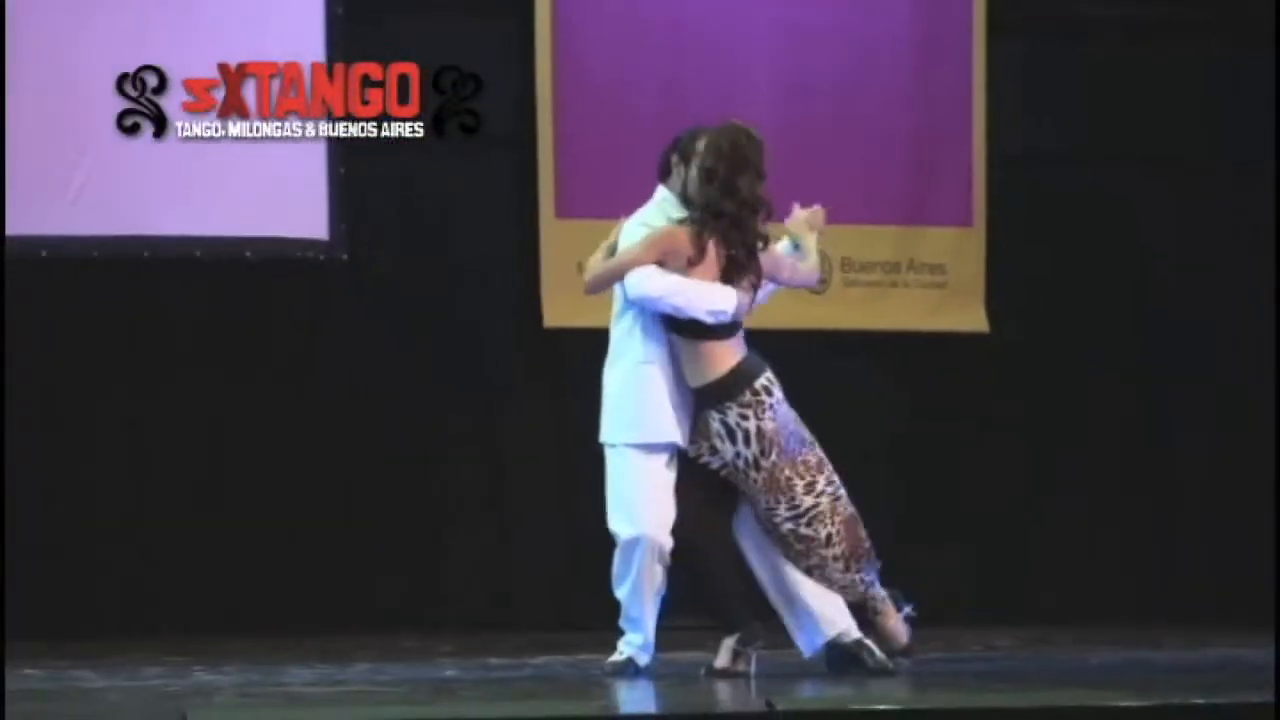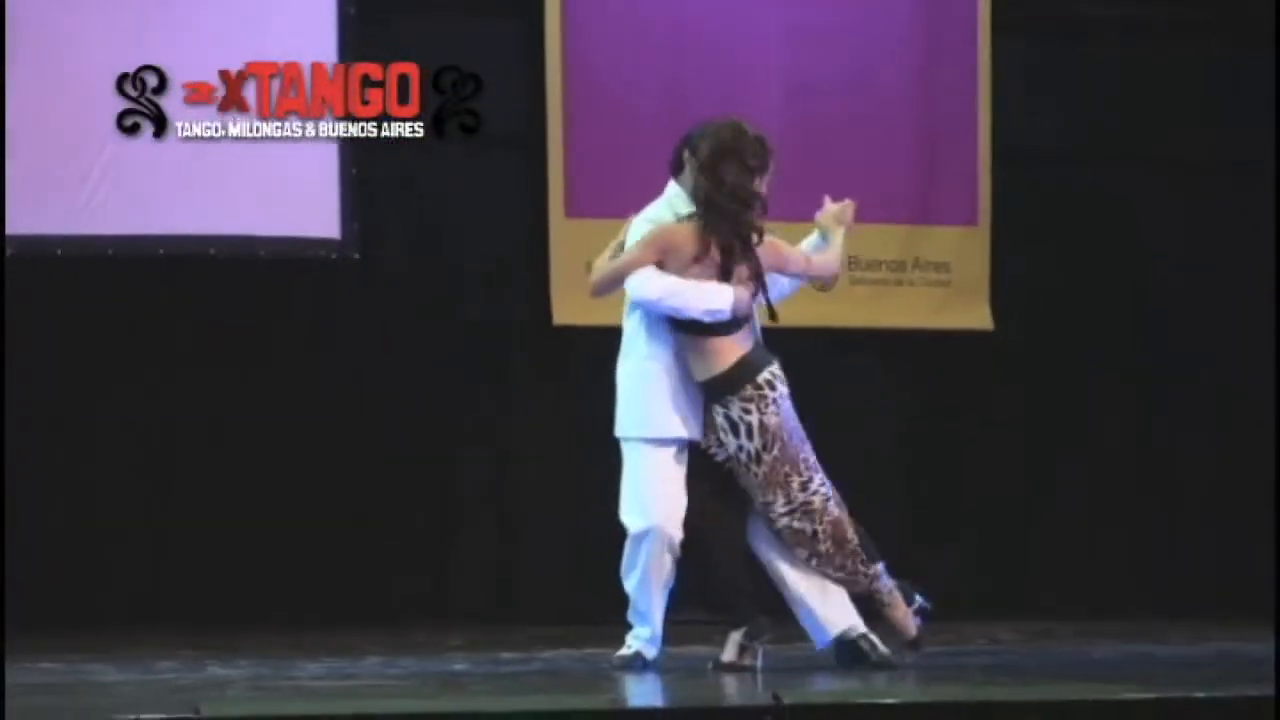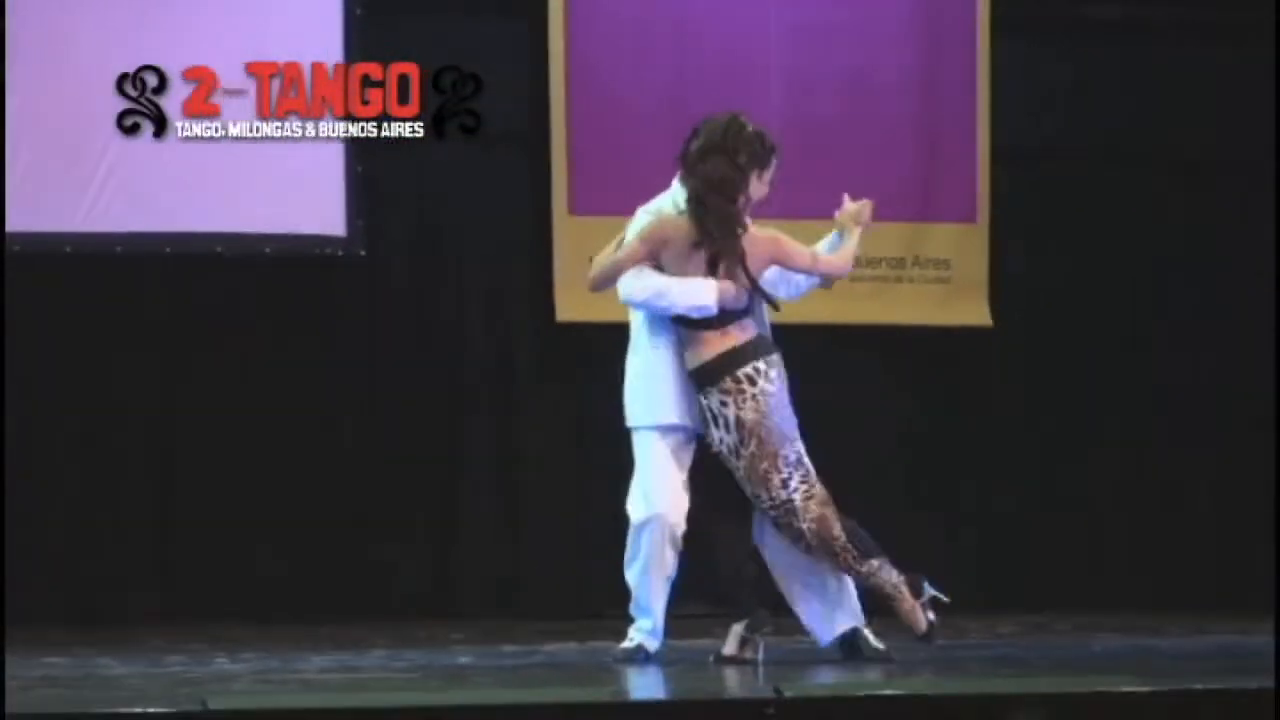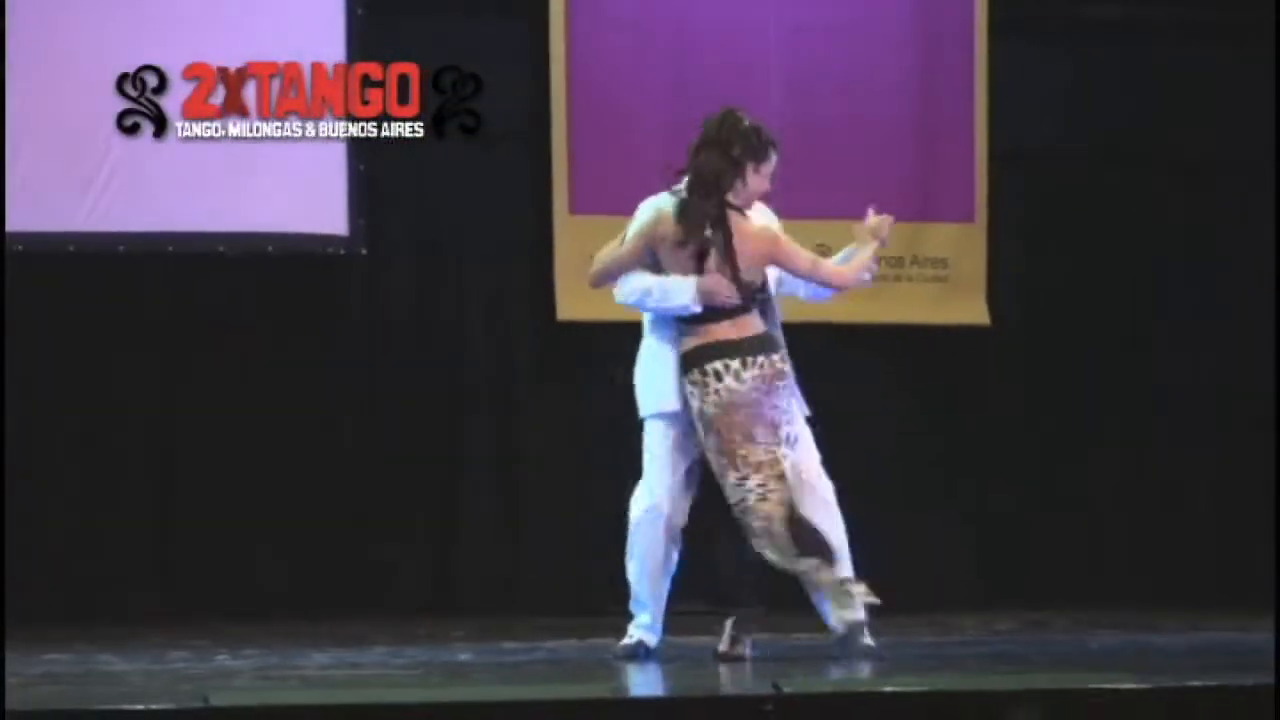
dt=0.1s
person 1, frame 1
left shoulder: (670, 240)
right shoulder: (752, 248)
left elbow: (592, 282)
right elbow: (806, 275)
left wrist: (607, 245)
right wrist: (804, 234)
left hip: (730, 407)
right hip: (749, 389)
left knee: (808, 511)
left ankle: (878, 607)
person 1, frame 2
left shoulder: (671, 238)
right shoulder: (755, 244)
left elbow: (598, 285)
right elbow: (828, 267)
left wrist: (616, 246)
right wrist: (834, 227)
left hip: (736, 400)
right hip: (755, 383)
left knee: (802, 509)
person 1, frame 3
left shoulder: (669, 228)
right shoulder: (761, 239)
left elbow: (597, 280)
right elbow: (834, 266)
left wrist: (621, 244)
right wrist: (851, 227)
left hip: (725, 390)
right hip: (759, 374)
left knee: (792, 503)
person 1, frame 4
left shoulder: (663, 225)
right shoulder: (758, 236)
left elbow: (598, 275)
right elbow: (840, 278)
left wrist: (627, 240)
right wrist: (873, 240)
left hip: (710, 380)
right hip: (764, 368)
left knee: (757, 502)
right knee: (774, 495)
person 2, frame 1
right shoulder: (647, 227)
left elbow: (749, 287)
right elbow: (646, 286)
right wrist: (728, 300)
right hip: (649, 406)
left knee: (766, 518)
right knee: (645, 531)
left ankle: (835, 634)
right ankle: (636, 644)
person 2, frame 2
right shoulder: (654, 223)
left elbow: (771, 285)
right elbow: (645, 287)
left wrist: (824, 238)
right wrist: (725, 298)
right hip: (659, 400)
right knee: (656, 524)
left ankle: (841, 629)
right ankle: (643, 638)
person 2, frame 3
right shoulder: (659, 217)
left elbow: (786, 282)
right elbow: (634, 286)
left wrist: (842, 239)
right wrist: (712, 292)
right hip: (668, 393)
right knee: (658, 513)
left ankle: (844, 623)
right ankle: (645, 629)
person 2, frame 4
left shoulder: (759, 219)
right shoulder: (663, 212)
left elbow: (802, 281)
right elbow: (628, 284)
left wrist: (860, 253)
right wrist: (694, 290)
right hip: (684, 382)
left knee: (810, 491)
right knee: (661, 505)
right ankle: (645, 627)
